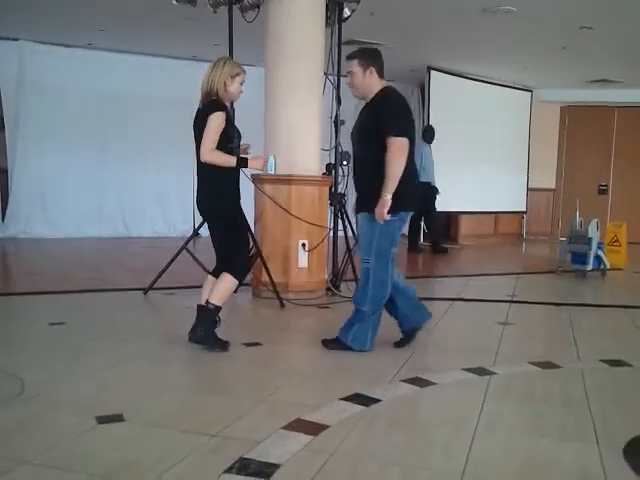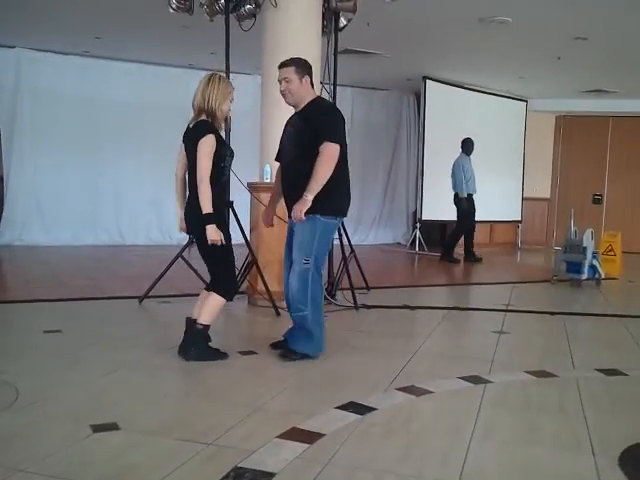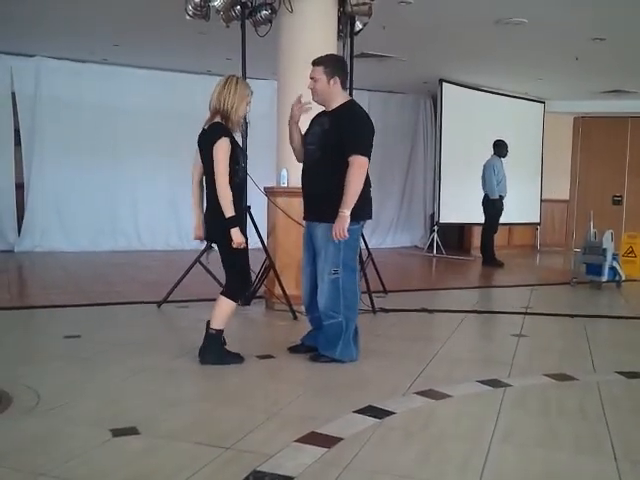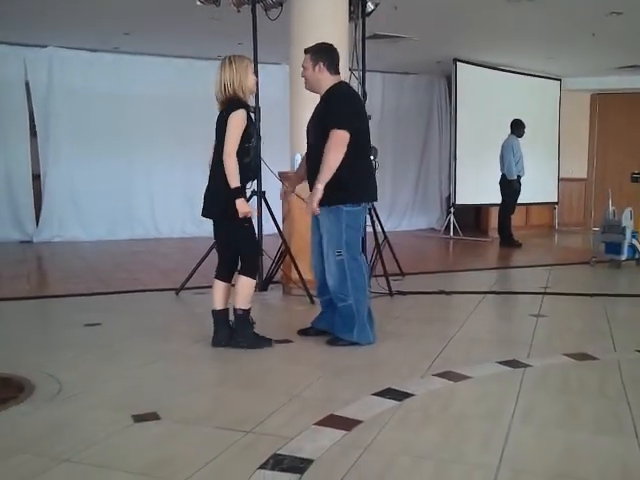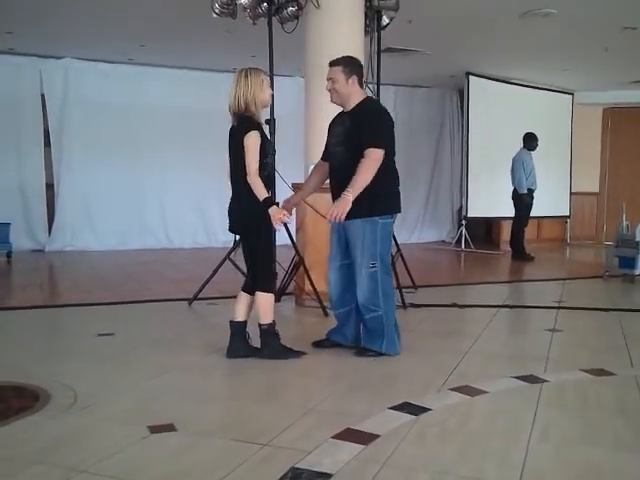
dt=1s
person 1, frame 1
left shoulder: (390, 103)
right shoulder: (373, 106)
left elbow: (398, 150)
left wrist: (386, 196)
right wrist: (363, 199)
left hip: (387, 202)
right hip: (371, 200)
left knee: (373, 267)
right knee: (378, 265)
left ankle: (356, 336)
right ankle: (412, 316)
person 1, frame 2
left shoulder: (324, 112)
right shoulder: (294, 120)
left elbow: (329, 154)
left wrist: (307, 197)
right wrist: (272, 203)
left hip: (321, 207)
right hip: (299, 208)
left knee: (304, 271)
right knee: (295, 273)
left ankle: (306, 341)
right ankle: (301, 334)
person 1, frame 3
left shoulder: (355, 118)
right shoulder: (320, 119)
left elbow: (358, 166)
right elbow: (303, 155)
left wrist: (345, 213)
right wrist: (293, 123)
left hip: (339, 216)
right hip: (315, 214)
left knee: (335, 280)
right knee: (313, 280)
left ankle: (340, 346)
right ankle: (319, 336)
person 1, frame 4
left shoulder: (341, 97)
right shoulder: (329, 100)
left elbow: (338, 143)
right elbow: (314, 152)
left wrist: (319, 185)
right wrist: (294, 181)
left hip: (346, 196)
right hip: (329, 195)
left knee: (343, 261)
right knee: (323, 262)
left ankle: (356, 330)
right ankle: (329, 320)
person 1, frame 5
left shoulder: (374, 114)
right shoulder: (338, 121)
left elbow: (373, 159)
right elbow: (325, 165)
left wrist: (348, 197)
right wrist: (299, 196)
left hip: (372, 210)
right hip: (345, 210)
left knee: (370, 274)
right knee: (340, 272)
left ankle: (381, 340)
right ankle: (345, 332)
person 2, frame 1
left shoulder: (205, 110)
right shoulder: (218, 109)
right elbow: (206, 154)
left wrist: (235, 151)
right wrist: (245, 162)
left hip: (214, 197)
right hip: (220, 199)
left knee: (225, 262)
right knee: (240, 261)
left ankle: (203, 324)
right ankle: (204, 325)
person 2, frame 2
left shoulder: (192, 128)
right shoulder: (208, 132)
left elbow: (181, 174)
right elbow: (203, 180)
left wrist: (184, 212)
right wrist: (209, 222)
left hip: (198, 214)
right hip: (210, 216)
left knee: (218, 278)
right knee: (226, 281)
left ankle: (191, 337)
right ankle: (197, 341)
person 2, frame 3
left shoulder: (207, 131)
right shoulder: (222, 134)
left elbow: (197, 179)
right elbow: (222, 184)
left wrist: (201, 219)
right wrist: (233, 225)
left hip: (216, 218)
right hip: (226, 219)
left knee: (238, 280)
right knee: (238, 282)
left ankle: (212, 339)
right ankle: (212, 346)
person 2, frame 4
left shoulder: (228, 110)
right shoulder: (239, 107)
right elbow: (229, 155)
right wrist: (238, 195)
left hip: (219, 196)
right hip: (228, 197)
left knee: (227, 262)
right knee: (250, 259)
left ankle: (222, 329)
right ankle: (243, 329)
person 2, frame 5
left shoulder: (238, 126)
right shoulder: (251, 126)
right elbow: (252, 173)
right wrist: (270, 205)
left hip: (244, 210)
right hip: (253, 212)
left knee: (255, 276)
right knee: (265, 274)
left ankle: (238, 341)
right ankle: (269, 342)
person 3, frame 1
left shoulder: (427, 148)
right shoulder: (420, 148)
right elbow: (415, 168)
left wrist: (433, 185)
right wrist: (423, 187)
left hip: (427, 185)
right hip: (421, 186)
left knee: (417, 216)
right knee: (430, 216)
left ankle: (413, 244)
right ankle: (436, 246)
person 3, frame 2
left shoulder: (467, 161)
right shoulder: (460, 162)
right elbow: (460, 182)
right wrist: (463, 199)
left hip: (468, 197)
right hip: (463, 198)
left knee: (470, 227)
right knee: (461, 226)
left ankle: (469, 254)
right ankle: (447, 254)
person 3, frame 3
left shoulder: (498, 162)
right shoulder: (491, 163)
right elbow: (490, 184)
right wrist: (496, 200)
left hip: (497, 200)
right hip: (492, 200)
left knee: (491, 229)
right knee: (489, 229)
left ankle: (489, 257)
right ankle: (488, 259)
person 3, frame 4
left shoulder: (514, 142)
right shoulder: (510, 142)
right elbow: (509, 163)
left wrist: (515, 180)
right wrist: (514, 180)
left hip: (512, 180)
right hip: (510, 180)
left knee: (507, 210)
right knee: (507, 210)
left ankle: (506, 238)
right ankle: (506, 239)
person 3, frame 5
left shoulder: (528, 155)
right shoulder: (520, 156)
right elbow: (519, 177)
left wrist: (528, 194)
right wrist: (523, 194)
left hip: (527, 193)
right hip: (522, 194)
left knee: (521, 223)
right knee: (520, 223)
left ankle: (518, 251)
right ankle: (518, 252)
